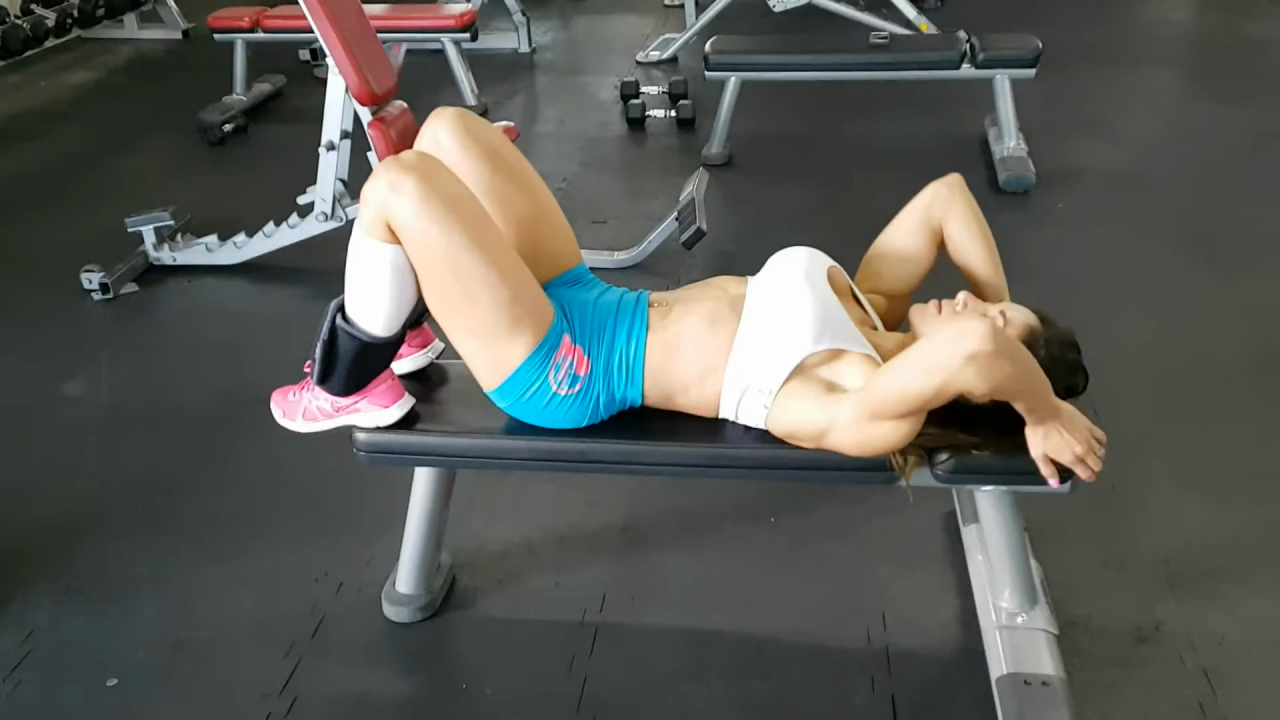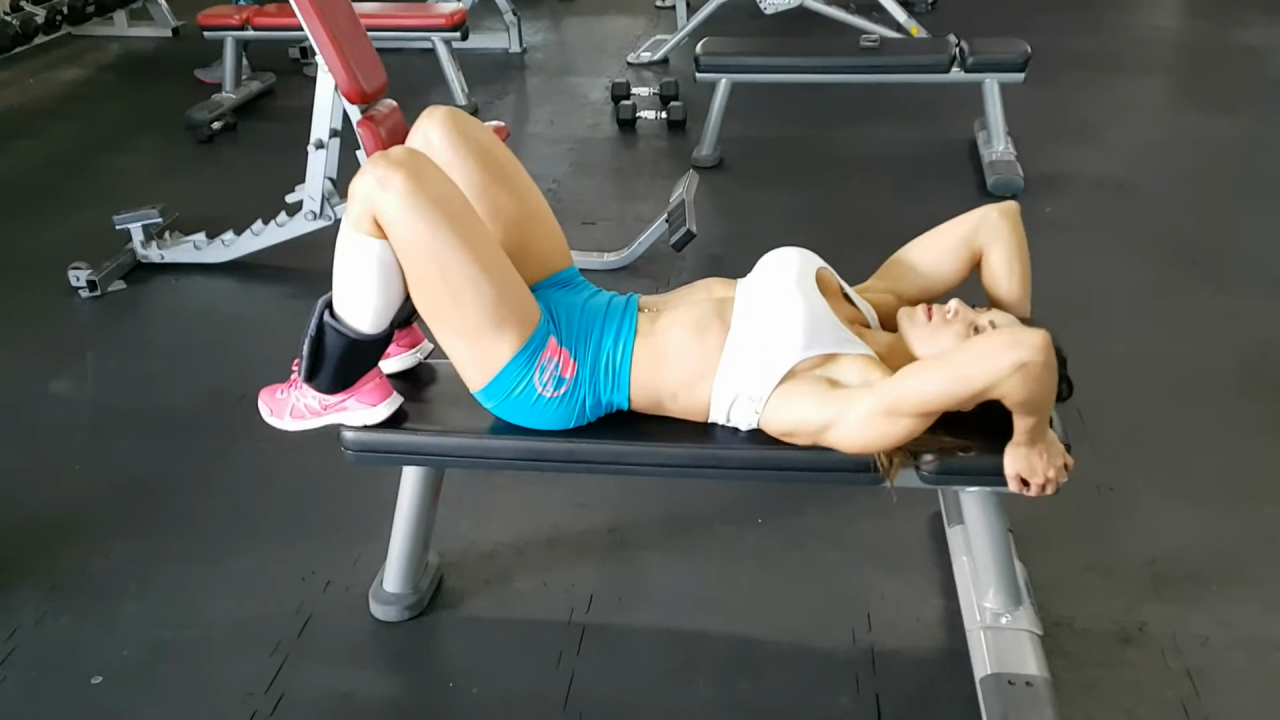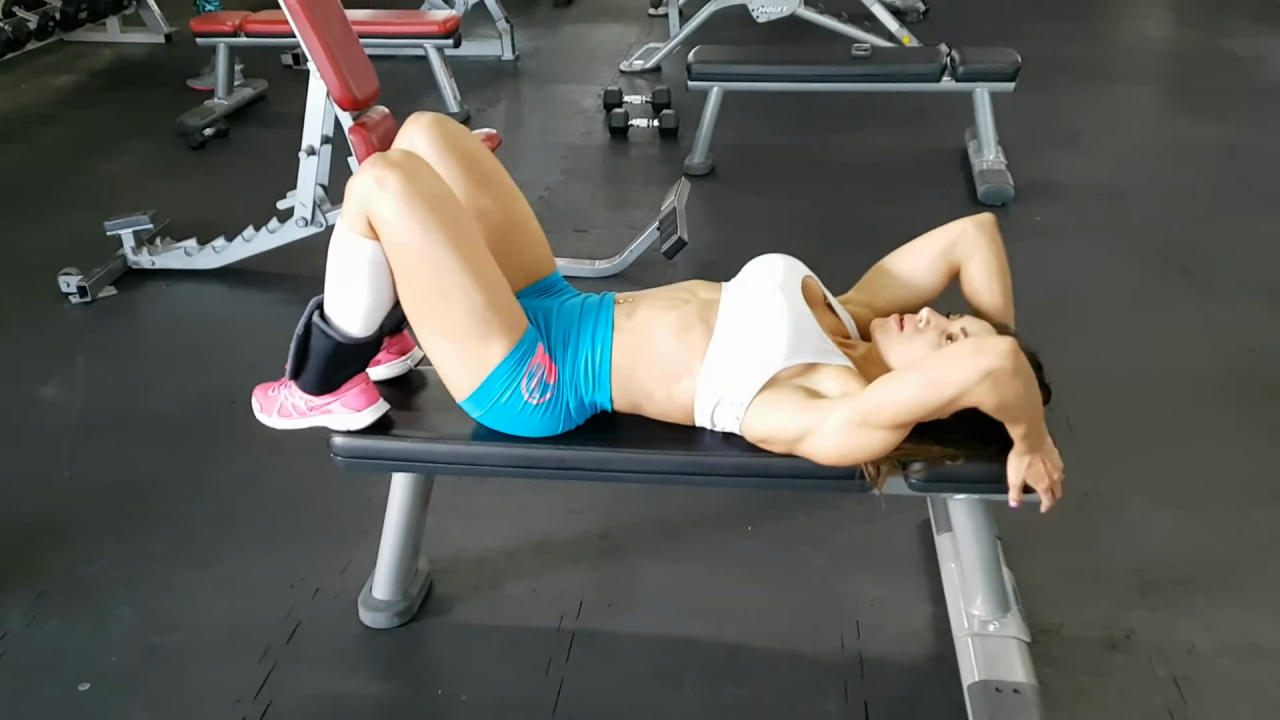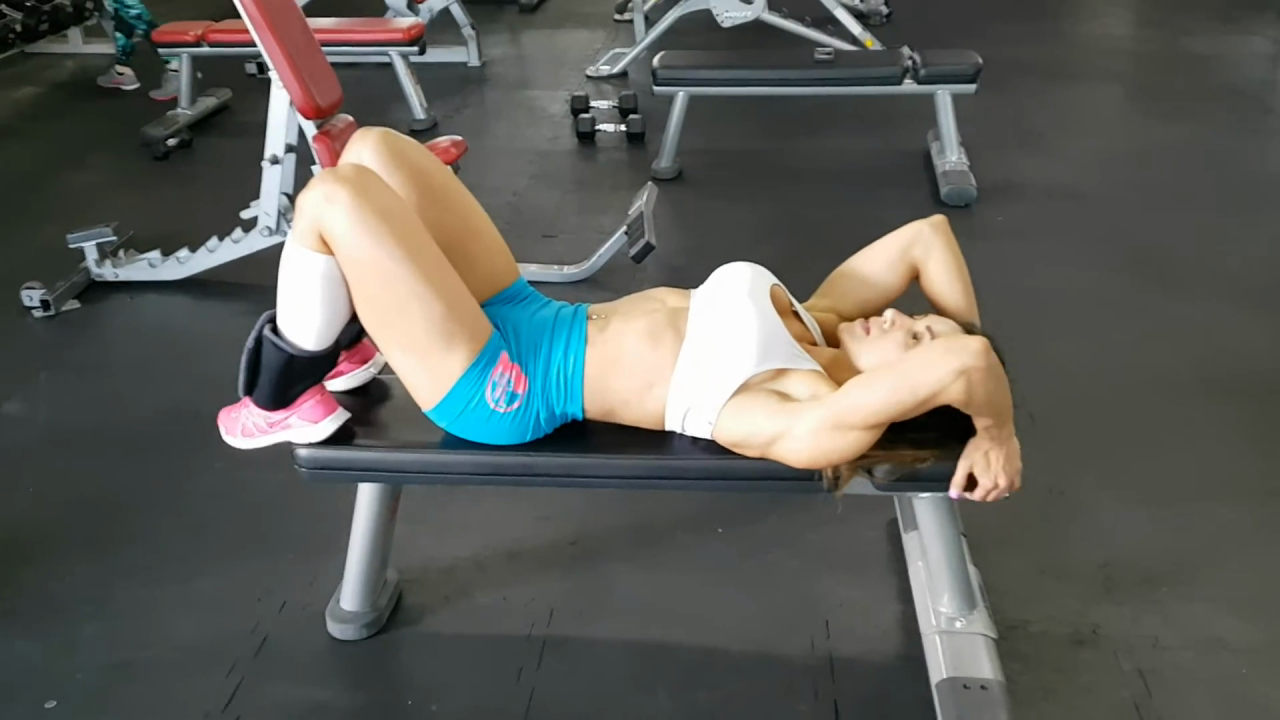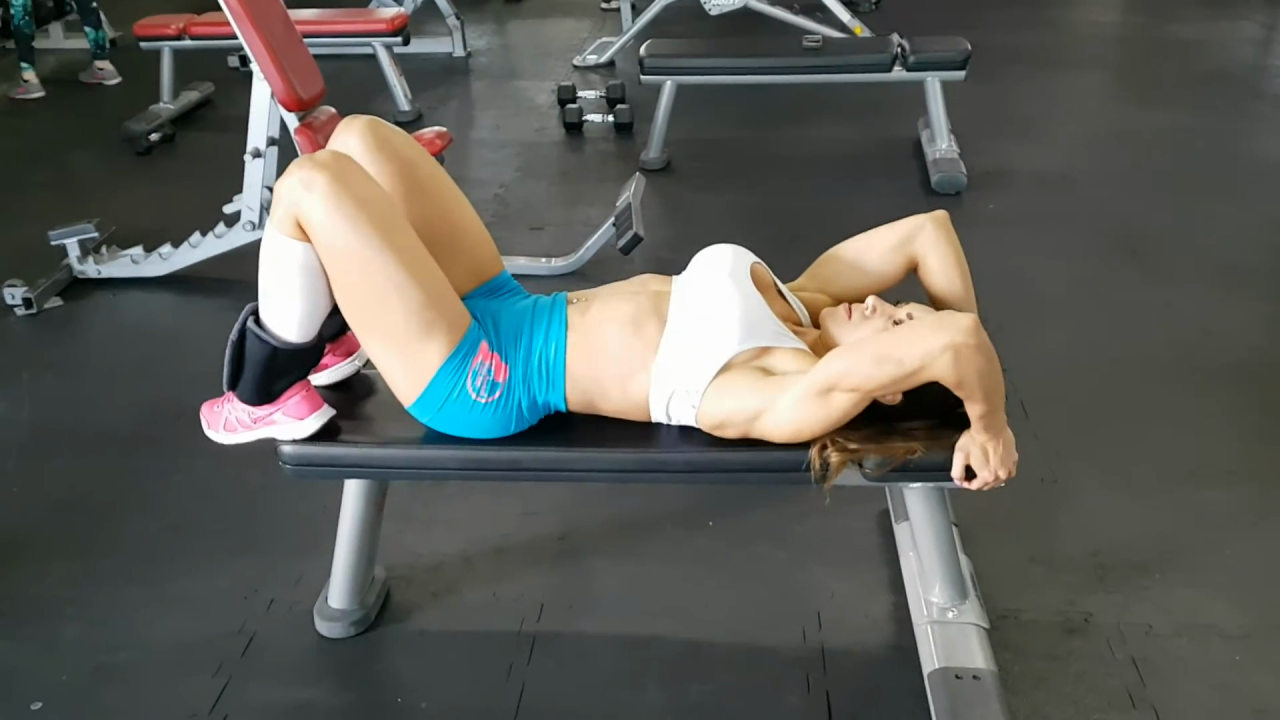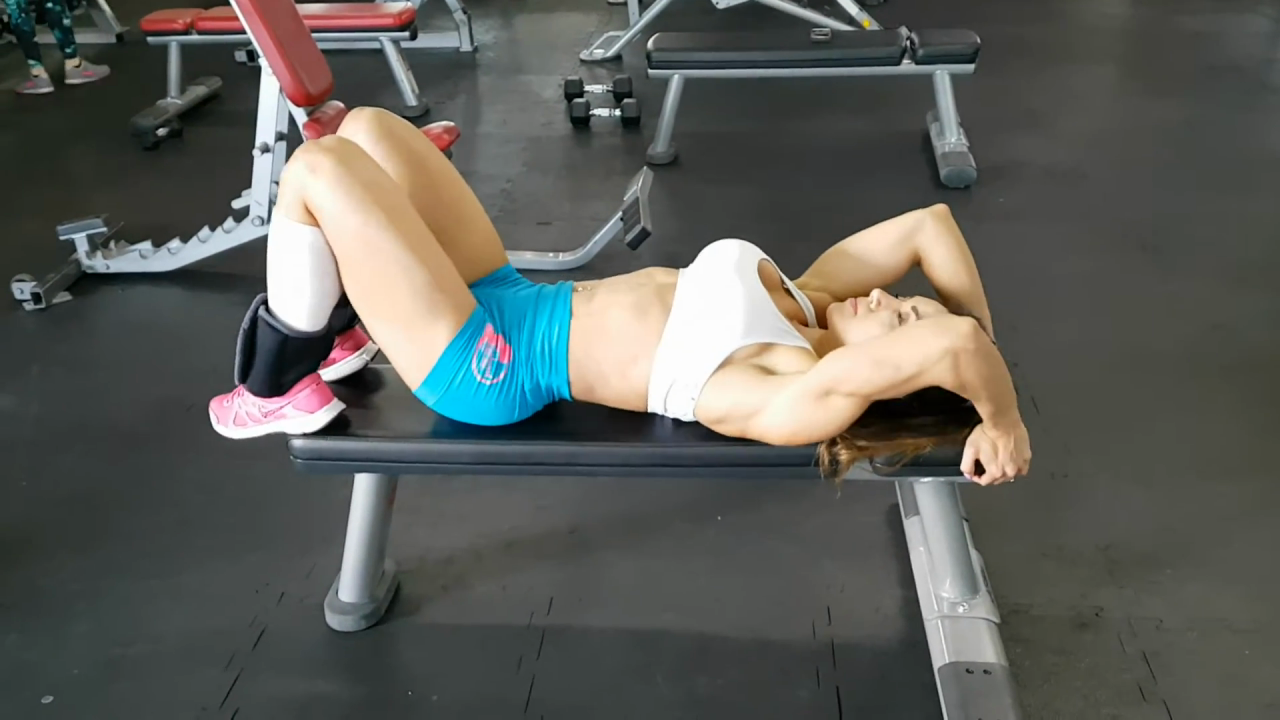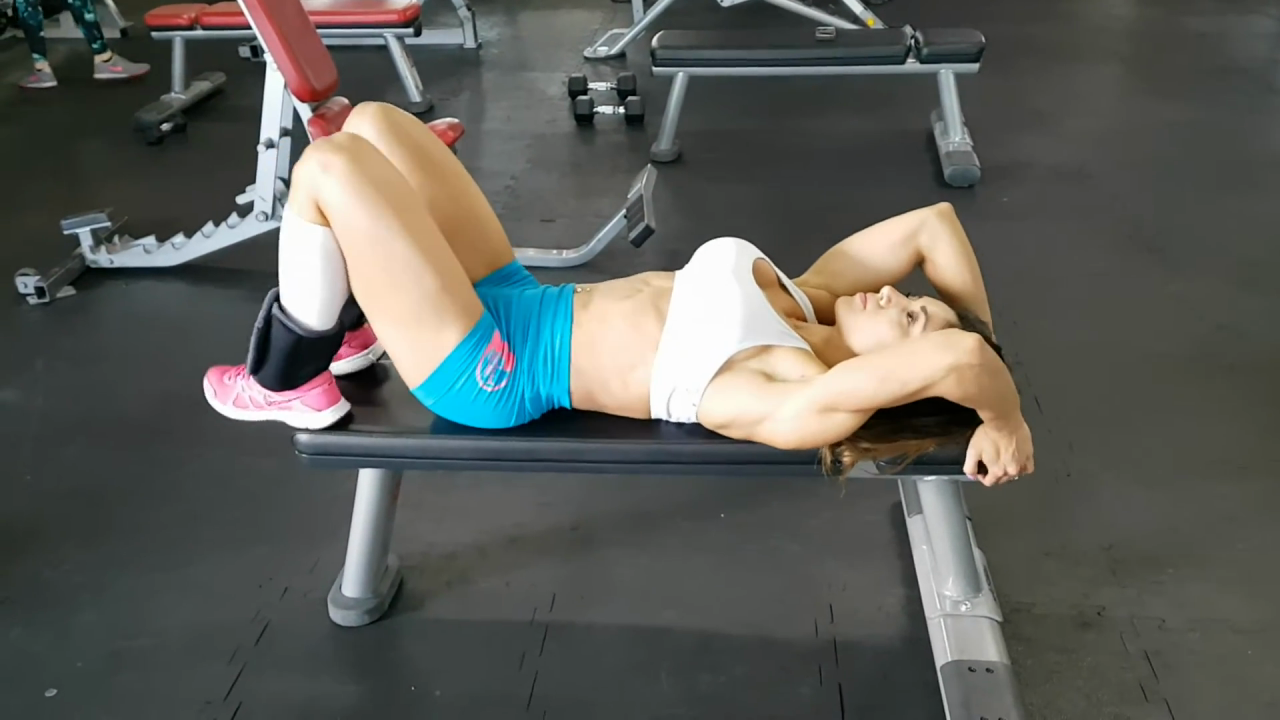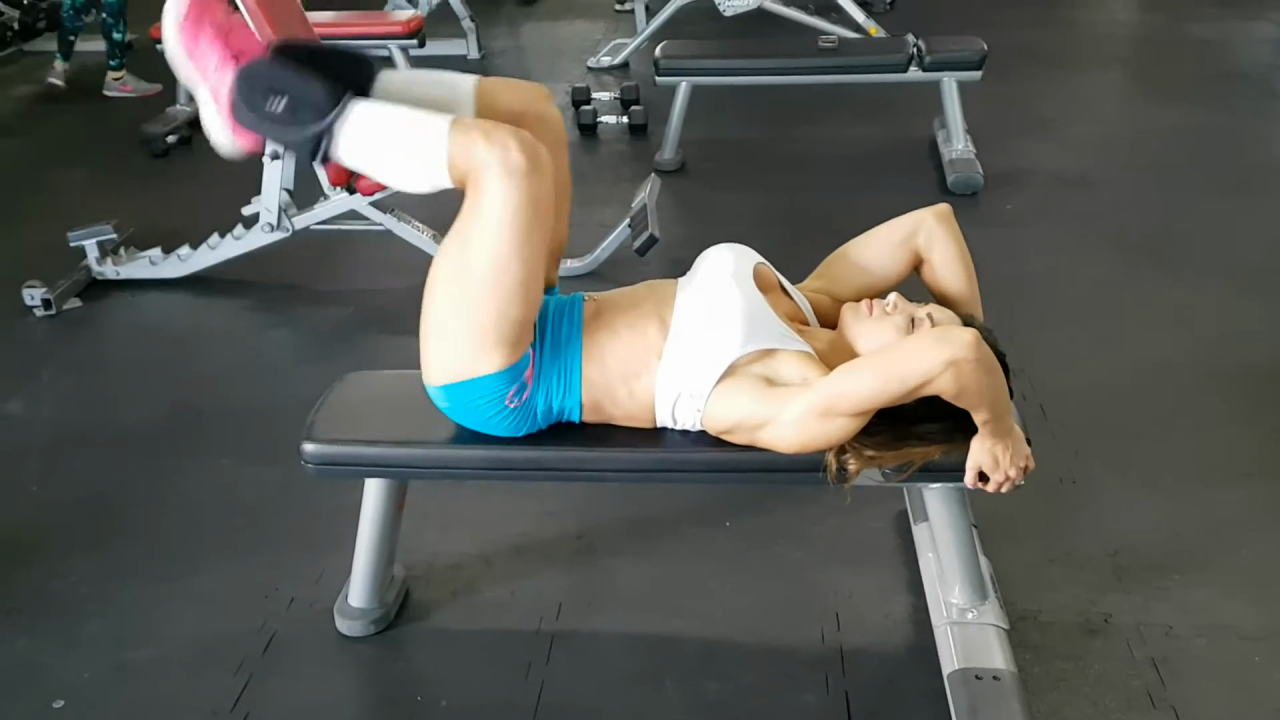
dt=0.5s
person 1, frame 1
left shoulder: (882, 411)
right shoulder: (876, 313)
left elbow: (979, 350)
right elbow: (947, 194)
left wrist: (1045, 416)
right wrist: (1012, 320)
left hip: (560, 375)
right hip: (587, 310)
left knee: (399, 183)
right knee: (446, 129)
left ankle: (352, 389)
right ankle: (400, 331)
person 1, frame 2
left shoulder: (877, 405)
right shoulder: (875, 311)
left elbow: (1028, 354)
right elbow: (997, 216)
left wrist: (1031, 435)
right wrist: (1018, 323)
left hip: (547, 377)
right hip: (576, 309)
left knee: (385, 178)
right knee: (438, 125)
left ankle: (342, 385)
right ankle: (390, 328)
person 1, frame 3
left shoulder: (850, 419)
right shoulder: (854, 323)
left elbow: (991, 364)
right elbow: (973, 232)
left wrist: (1030, 443)
right wrist: (1006, 343)
left hip: (527, 384)
right hip: (557, 317)
left knee: (381, 180)
right knee: (422, 133)
left ankle: (329, 387)
right ankle: (380, 333)
person 1, frame 4
left shoulder: (822, 420)
right shoulder: (815, 329)
left elbow: (966, 363)
right elbow: (926, 232)
left wrist: (994, 431)
right wrist: (971, 338)
left hip: (498, 390)
right hip: (526, 322)
left knee: (332, 196)
right knee: (370, 148)
left ankle: (289, 399)
right ankle: (343, 342)
person 1, frame 5
left shoulder: (808, 397)
right shoulder: (803, 311)
left elbow: (956, 338)
right elbow: (929, 228)
left wrist: (987, 420)
right wrist: (971, 341)
left hip: (478, 385)
right hip: (503, 315)
left knee: (311, 183)
right knee: (358, 137)
left ankle: (270, 393)
right ankle: (326, 336)
person 1, frame 6
left shoulder: (807, 398)
right shoulder: (805, 307)
left elbow: (955, 346)
right elbow: (929, 222)
left wrist: (1001, 419)
right wrist: (982, 334)
left hip: (482, 370)
right hip: (507, 305)
left knee: (316, 167)
right knee: (364, 128)
left ankle: (280, 386)
right ankle: (335, 326)
person 1, frame 7
left shoulder: (813, 401)
right shoulder: (812, 305)
left elbow: (962, 355)
right elbow: (933, 222)
left wrist: (1003, 419)
right wrist: (983, 332)
left hip: (487, 376)
right hip: (517, 309)
left knee: (330, 165)
right knee: (373, 124)
left ankle: (287, 374)
right ankle: (344, 322)
person 1, frame 8
left shoulder: (818, 409)
right shoulder: (810, 312)
left elbow: (955, 360)
right elbow: (930, 222)
left wrist: (995, 428)
right wrist: (967, 325)
left hip: (494, 385)
right hip: (539, 326)
left knee: (512, 158)
right knee: (526, 111)
left ankle: (266, 103)
right ankle: (279, 94)
